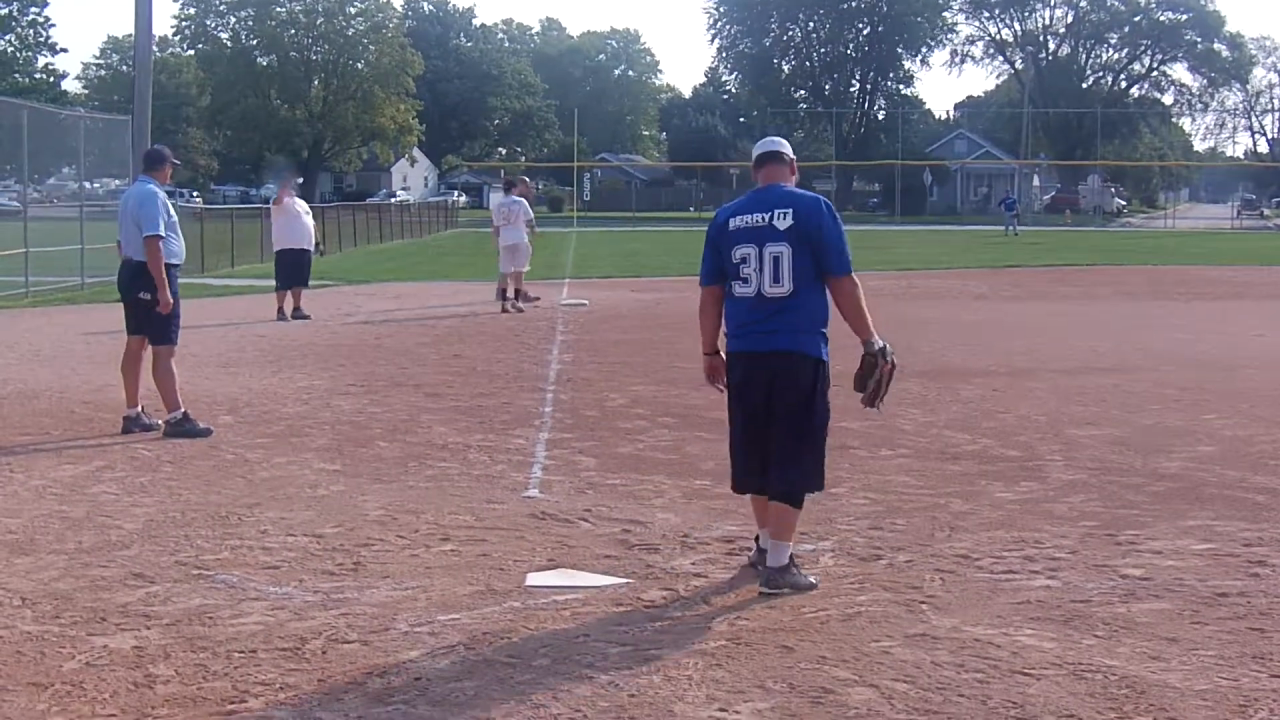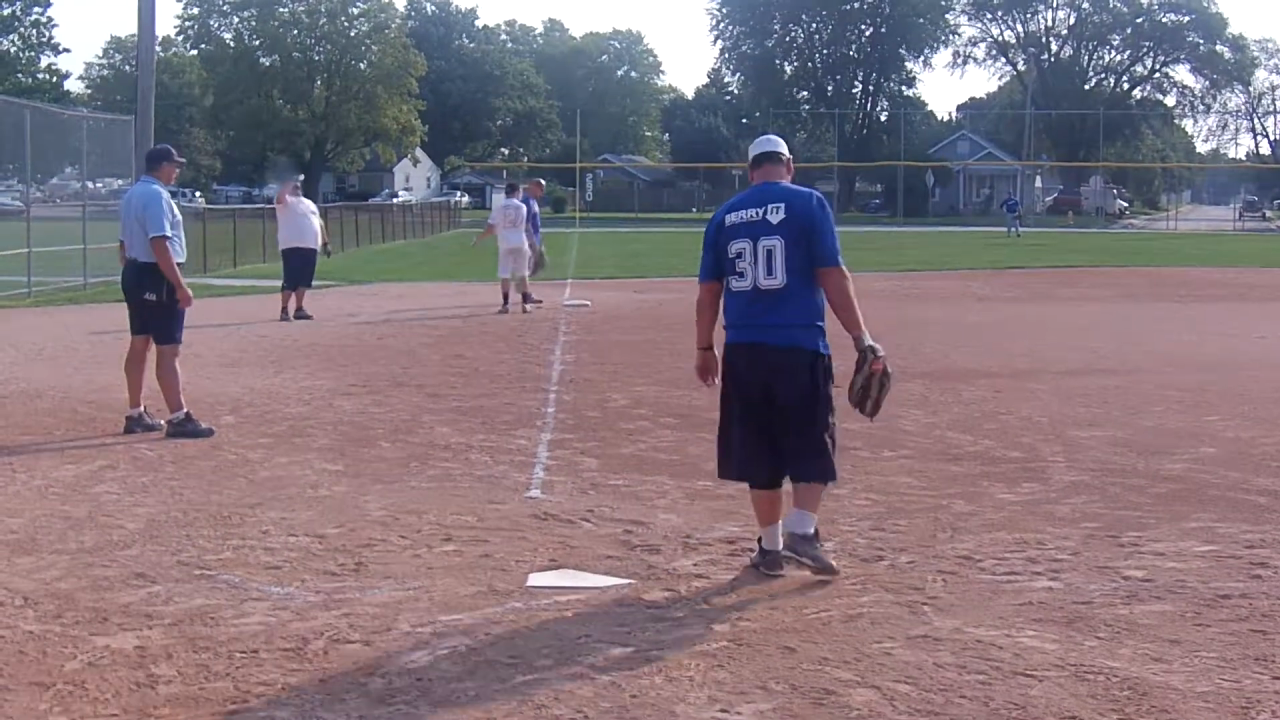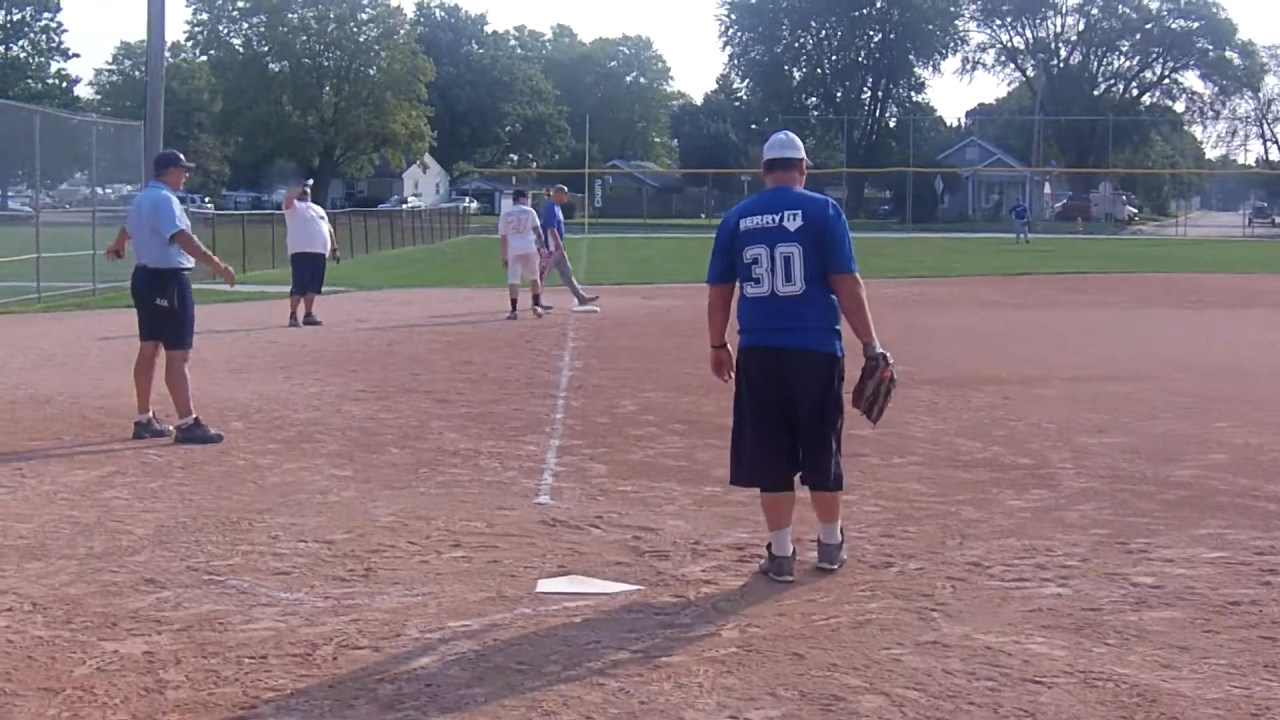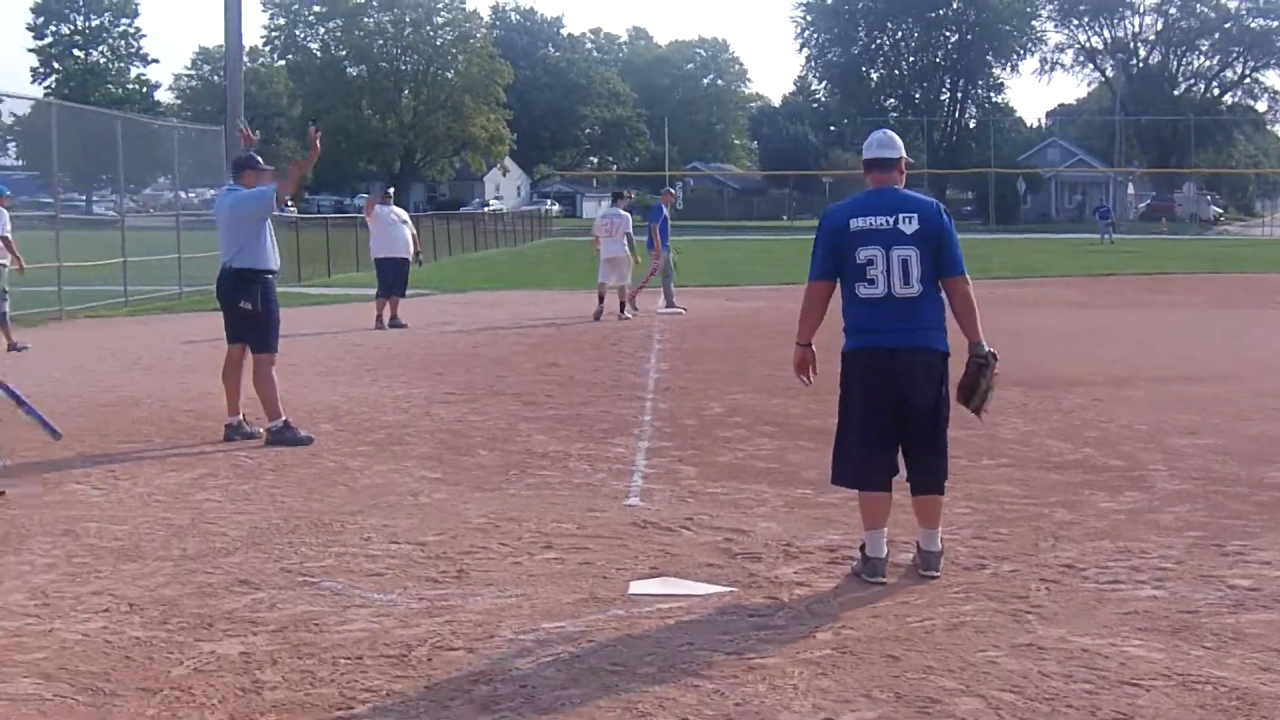
dt=0.4s
person 1, frame 1
left shoulder: (726, 217)
right shoulder: (814, 208)
left elbow: (710, 294)
right elbow: (843, 283)
left wrist: (711, 351)
right wrist: (870, 340)
left hip: (744, 355)
right hip: (799, 353)
left knee: (756, 454)
right knee: (794, 459)
left ankle: (766, 547)
right ankle: (778, 564)
person 1, frame 2
left shoulder: (725, 215)
right shoulder: (808, 203)
left elbow: (708, 291)
right elbow: (833, 276)
left wrist: (704, 348)
right wrist: (860, 337)
left hip: (743, 349)
right hip: (799, 346)
left knee: (760, 451)
right knee: (810, 447)
left ankle: (771, 548)
right ankle: (801, 534)
person 1, frame 3
left shoulder: (737, 219)
right shoulder: (823, 210)
left elbow: (719, 292)
right elbow: (846, 283)
left wrist: (717, 344)
right wrist: (870, 345)
left hip: (758, 353)
right hip: (816, 351)
left knee: (770, 458)
right knee: (823, 453)
left ankle: (780, 555)
right ankle: (831, 544)
person 1, frame 4
left shoulder: (839, 217)
right shoulder: (932, 212)
left elbow: (819, 288)
right elbow: (957, 285)
left wrist: (804, 343)
right wrist: (977, 344)
left hip: (866, 354)
right hip: (925, 352)
left knee: (870, 457)
right knee: (926, 456)
left ankle: (873, 556)
right ankle: (929, 551)
person 2, frame 1
left shoulder: (130, 194)
right shoulder: (153, 195)
left elbow: (122, 242)
right elbow: (152, 245)
right wrist: (163, 288)
left hip: (130, 274)
right hip: (152, 277)
left knee: (135, 345)
right knee: (164, 350)
left ankle: (133, 415)
right ankle: (176, 418)
person 2, frame 2
left shoulder: (131, 195)
right shoulder: (157, 195)
left elbow: (124, 243)
right elbow: (160, 245)
left wrist: (129, 277)
right wrist: (181, 286)
left hip: (135, 274)
right hip: (157, 277)
left knee: (139, 345)
right knee: (168, 350)
left ankle: (136, 415)
right ankle: (179, 419)
person 2, frame 3
left shoulder: (141, 200)
right shoulder: (164, 200)
left elbow: (127, 231)
right elbow: (181, 236)
left wrist: (116, 249)
right wrist: (215, 263)
left hip: (143, 278)
right hip: (167, 282)
left knee: (148, 351)
right knee: (178, 355)
left ankle: (145, 420)
right ankle: (188, 424)
person 2, frame 4
left shoulder: (225, 198)
right shoulder: (247, 199)
left elbow: (246, 176)
right elbow: (286, 189)
left wrist: (248, 151)
right wrist: (312, 155)
left hip: (230, 281)
right hip: (253, 284)
left knee: (236, 353)
right knee: (264, 358)
left ankle: (234, 422)
right ankle: (277, 426)
